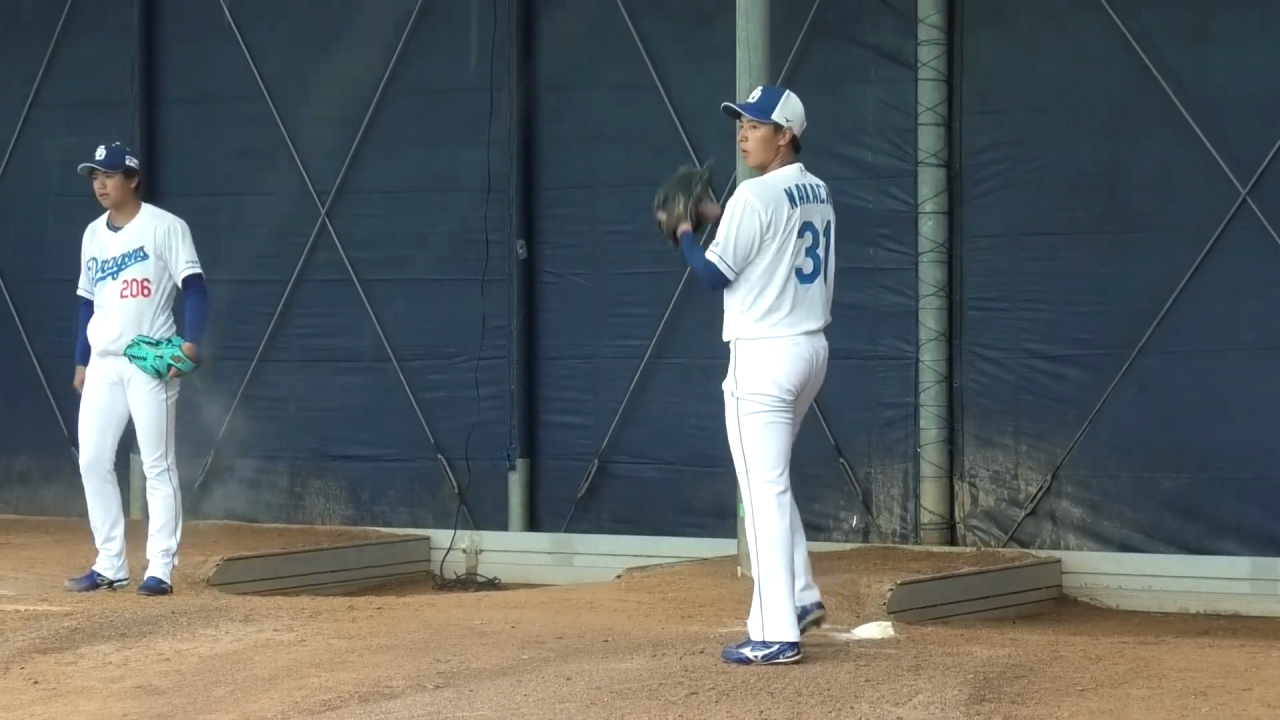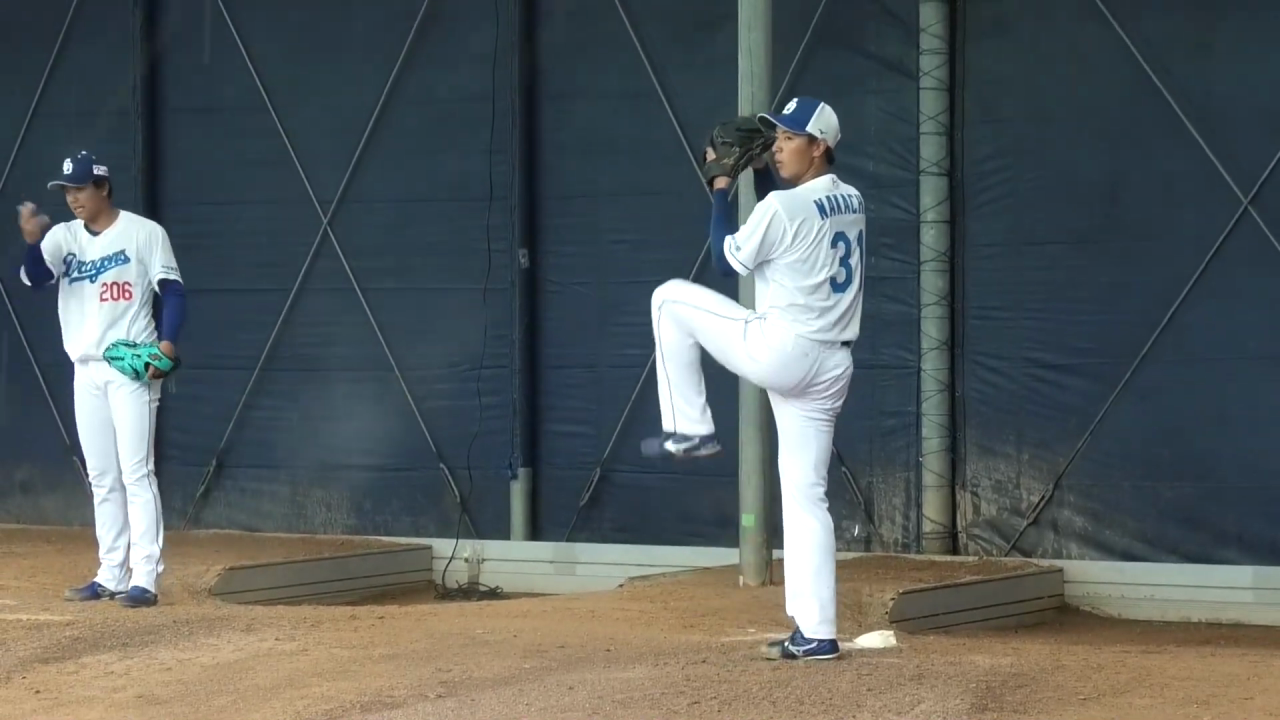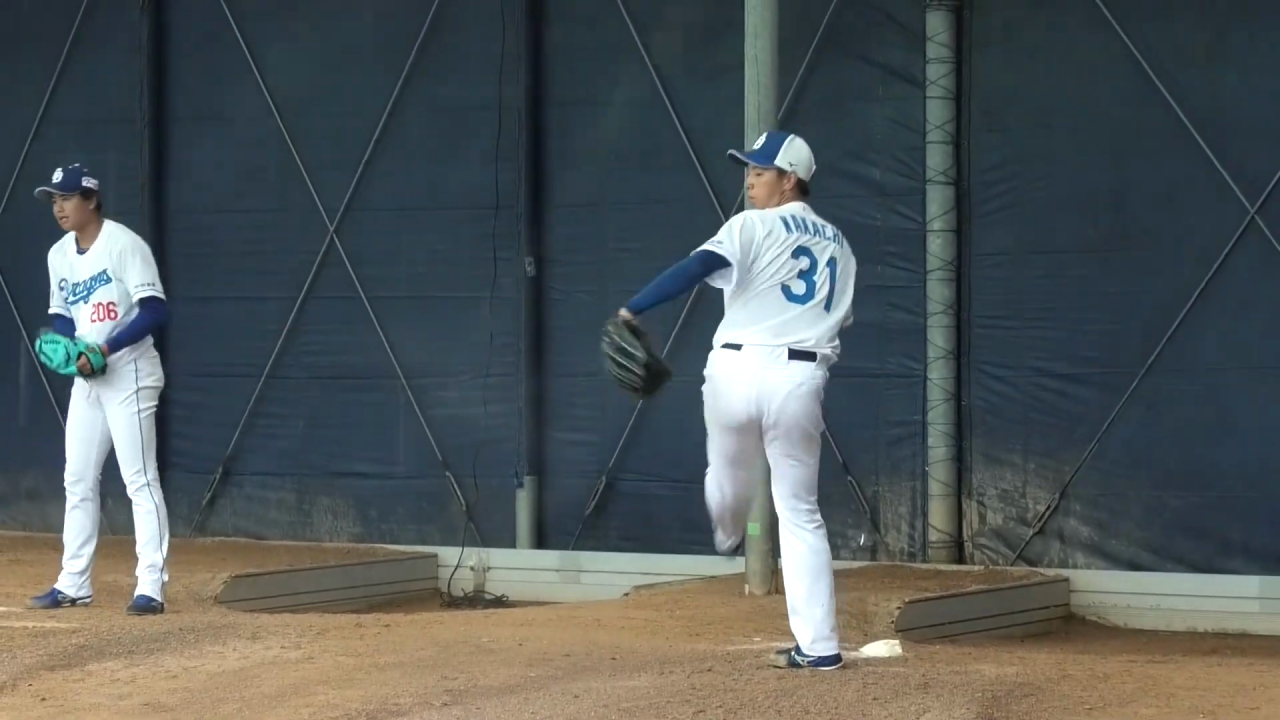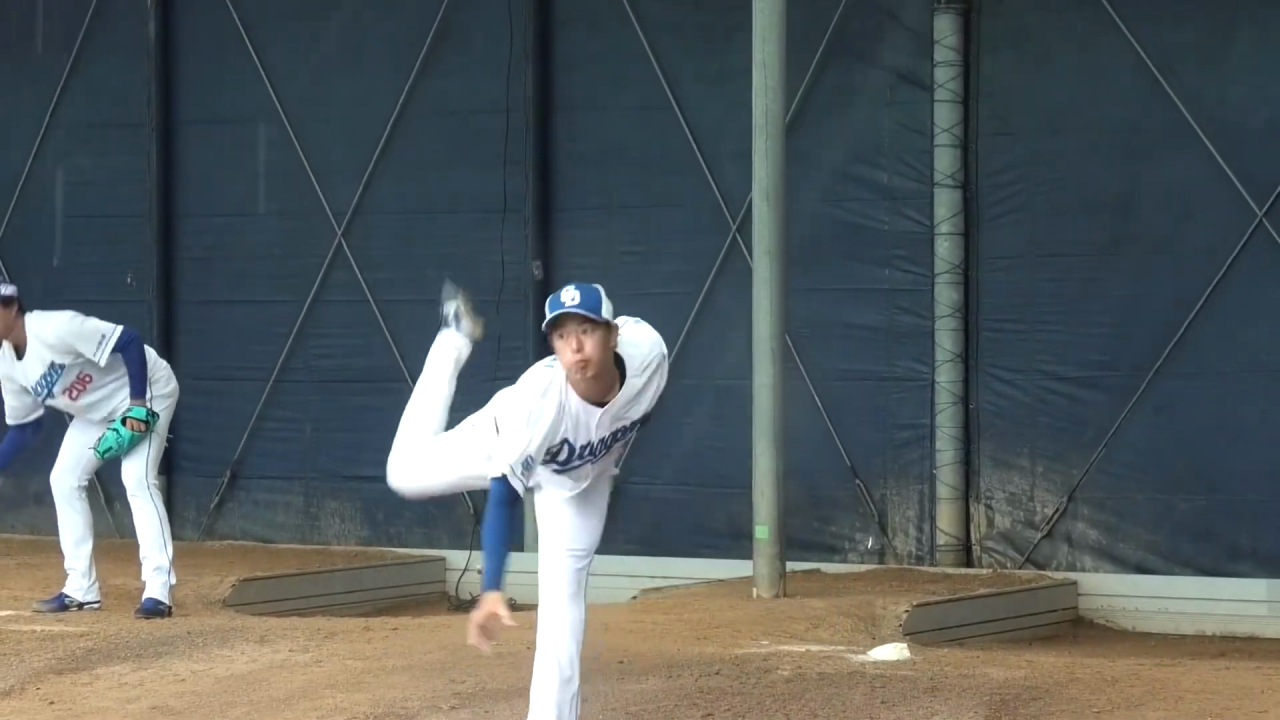
dt=1s
person 1, frame 1
left shoulder: (756, 194)
right shoulder: (817, 193)
left elbow: (714, 273)
left wrist: (686, 232)
right wrist: (720, 219)
left hip: (765, 355)
right hip: (810, 349)
left knee: (764, 491)
right knee: (771, 483)
left ankle: (776, 634)
right ankle: (799, 596)
person 1, frame 2
left shoulder: (784, 206)
right shoulder: (852, 202)
left elbow: (727, 259)
left wrist: (722, 185)
right wrist: (760, 172)
left hip: (779, 349)
right hip: (831, 365)
left knee: (671, 296)
right knee: (806, 494)
left ankle: (690, 426)
right ankle: (816, 632)
person 1, frame 3
left shoulder: (755, 225)
right shoulder: (839, 244)
left elbow: (707, 263)
left wrist: (634, 303)
left hip: (741, 371)
right hip: (802, 380)
left knee: (726, 481)
right knee: (800, 511)
left ankle: (728, 538)
right ankle: (821, 646)
person 1, frame 4
left shoulder: (650, 353)
right shoulder: (538, 394)
left elbow: (631, 327)
right elbow: (504, 494)
right wrist: (491, 590)
left hip: (584, 476)
right hip: (506, 451)
left knee: (563, 588)
right knee: (410, 475)
right ankle: (458, 332)
person 2, frame 1
left shoulder: (166, 226)
right shoulder: (92, 234)
left elbow: (194, 288)
right elbow: (88, 302)
left wrist: (191, 343)
right wrist: (81, 361)
right hip: (102, 364)
left knee: (157, 465)
right knee: (92, 461)
left ankle: (161, 568)
right ankle: (110, 565)
person 2, frame 2
left shoulder: (145, 232)
right shoulder: (61, 235)
left elbow: (172, 291)
right elbow: (36, 276)
left wrist: (168, 342)
right wrist: (31, 242)
right hip: (86, 370)
left knee: (136, 472)
right knee: (100, 476)
left ankle: (144, 577)
right ankle: (111, 574)
person 2, frame 3
left shoulder: (125, 245)
right shoulder: (58, 254)
left elbow: (155, 310)
right elbow: (62, 314)
left wrist: (106, 349)
left hip: (130, 374)
right hip: (88, 377)
left knee: (139, 480)
right knee: (78, 481)
left ankle: (152, 587)
right ankle: (74, 584)
person 2, frame 4
left shoulder: (56, 328)
left elbow: (130, 342)
left wrist: (138, 405)
left hip: (144, 389)
right hip: (98, 408)
left knee: (138, 480)
right knee: (64, 481)
left ankle: (159, 592)
right ankle: (81, 589)
